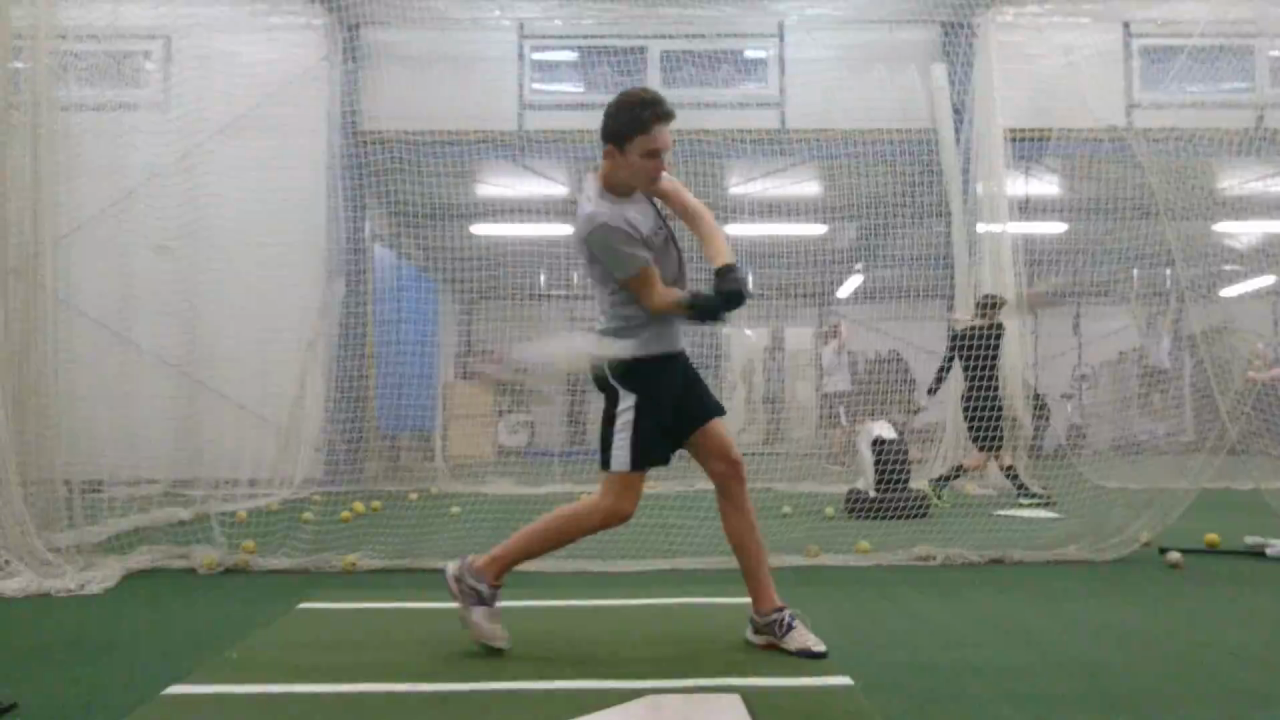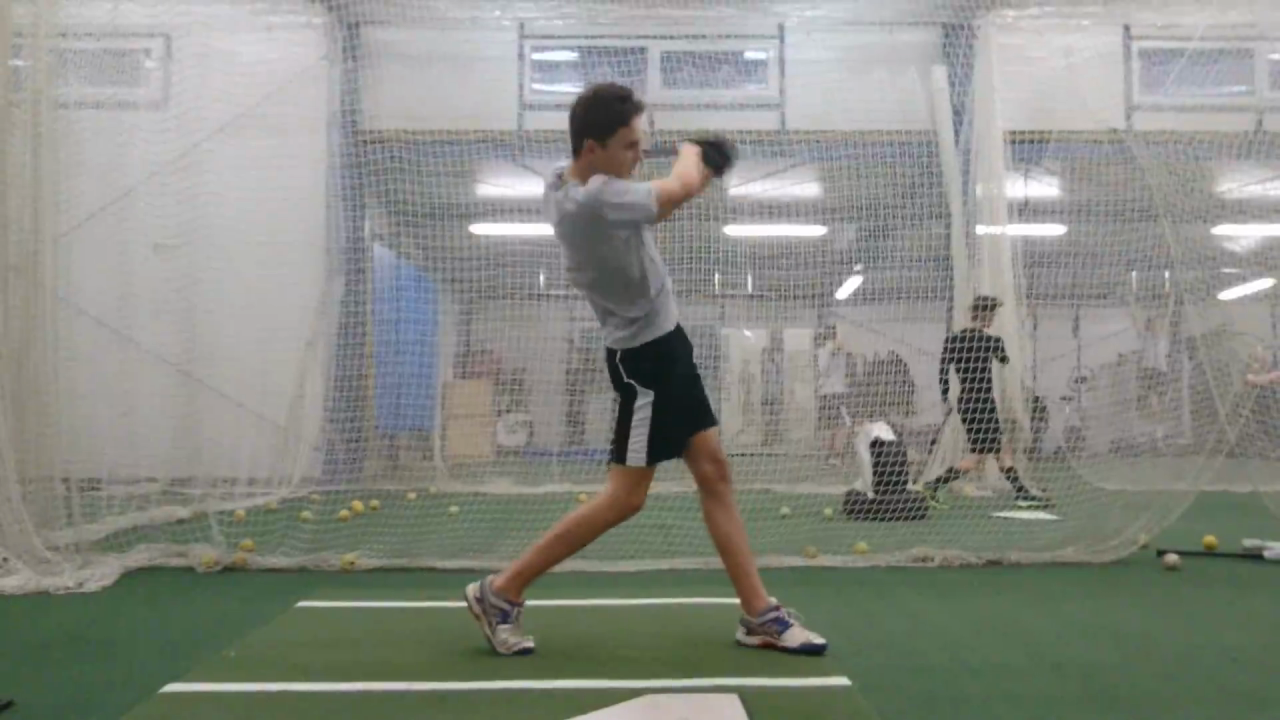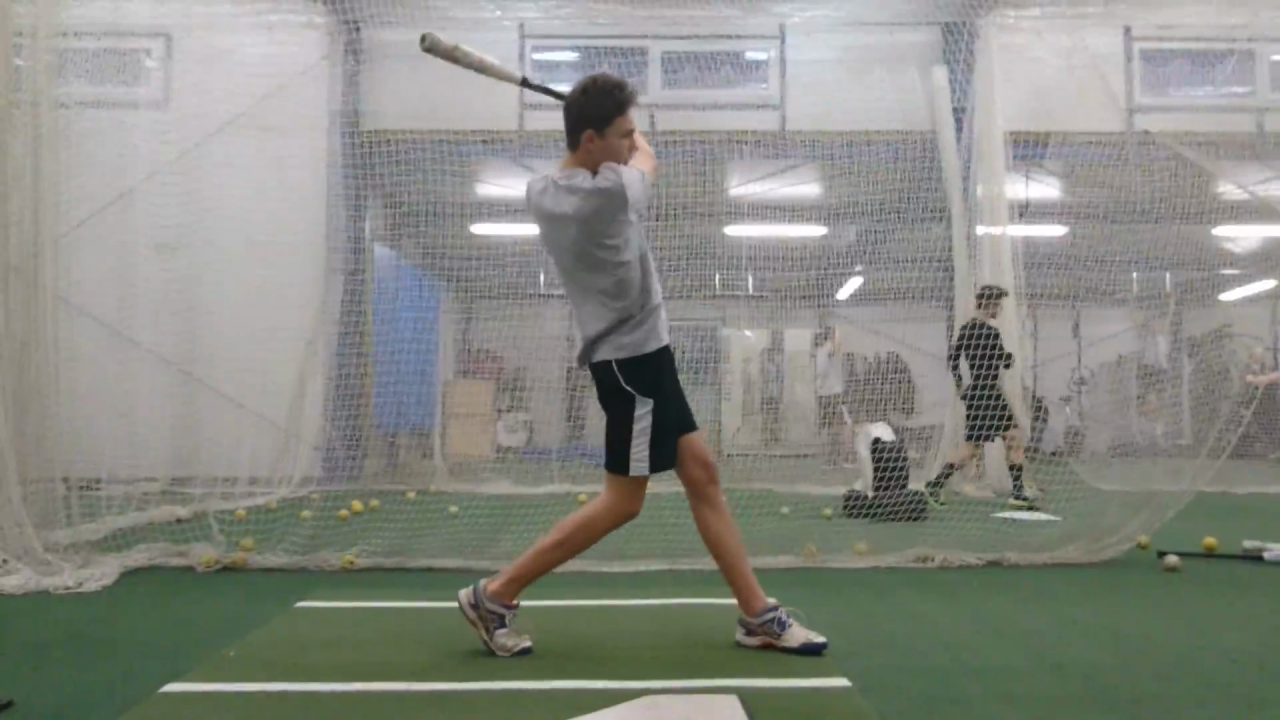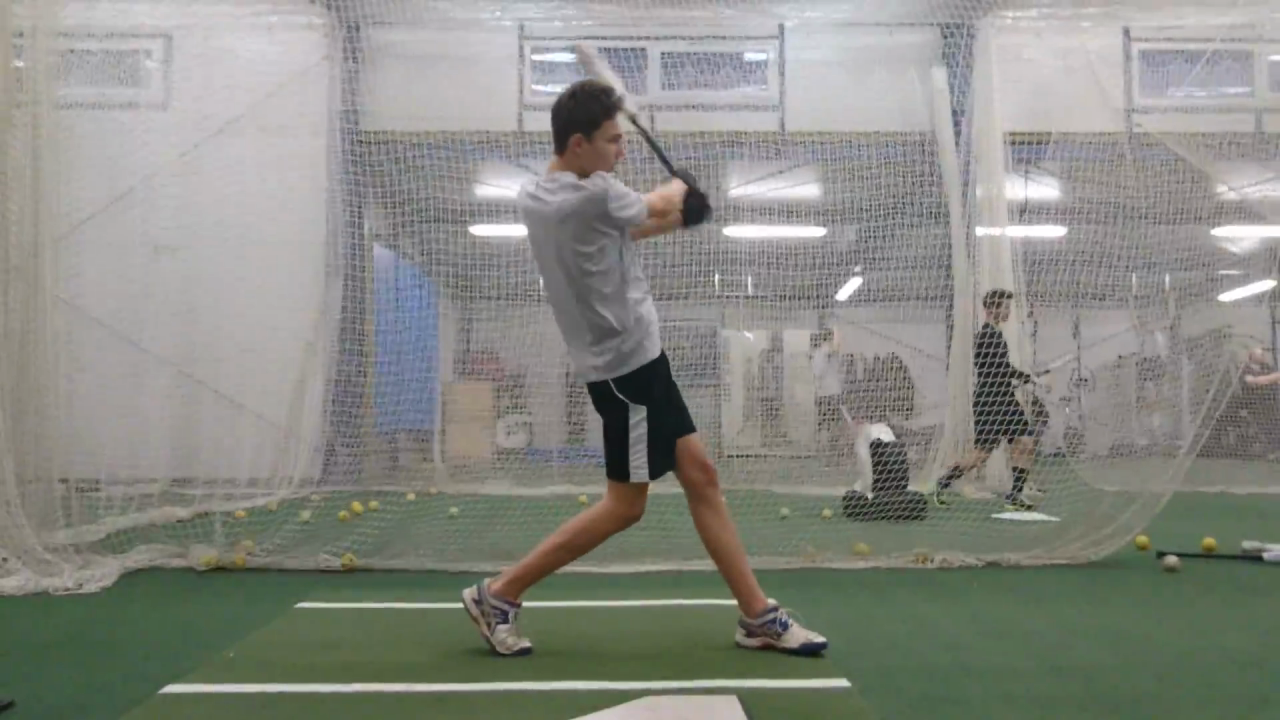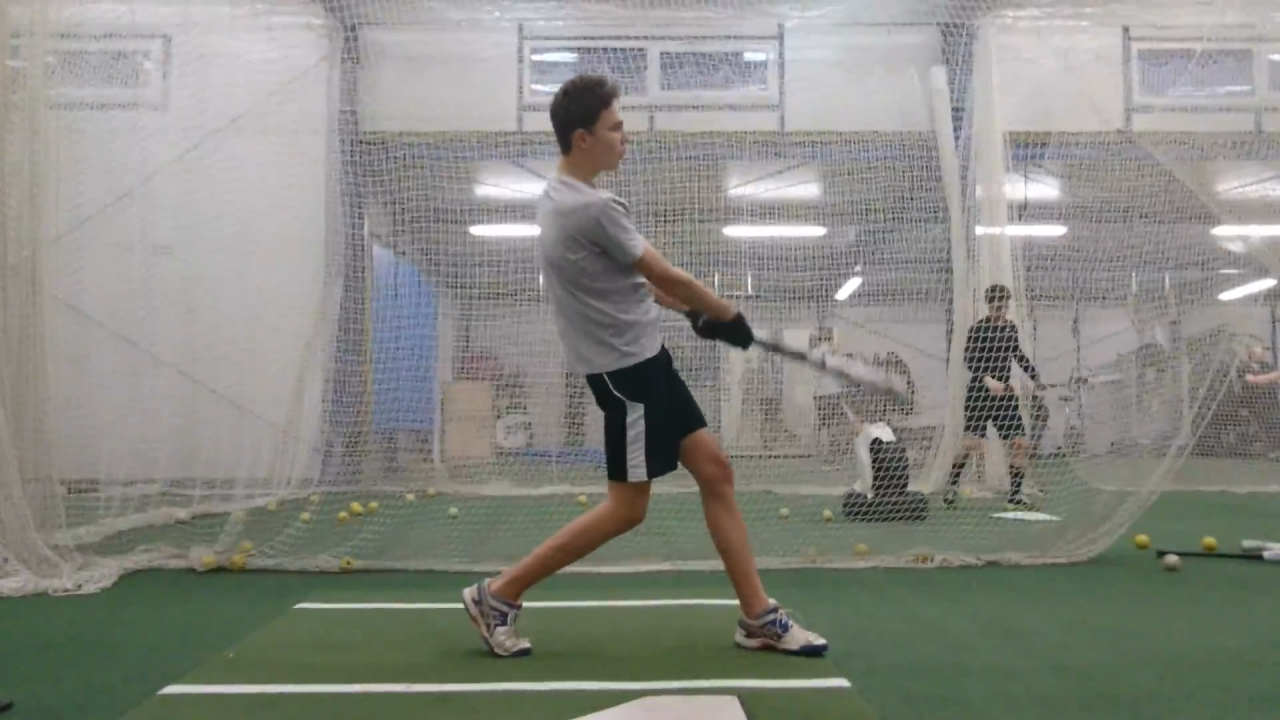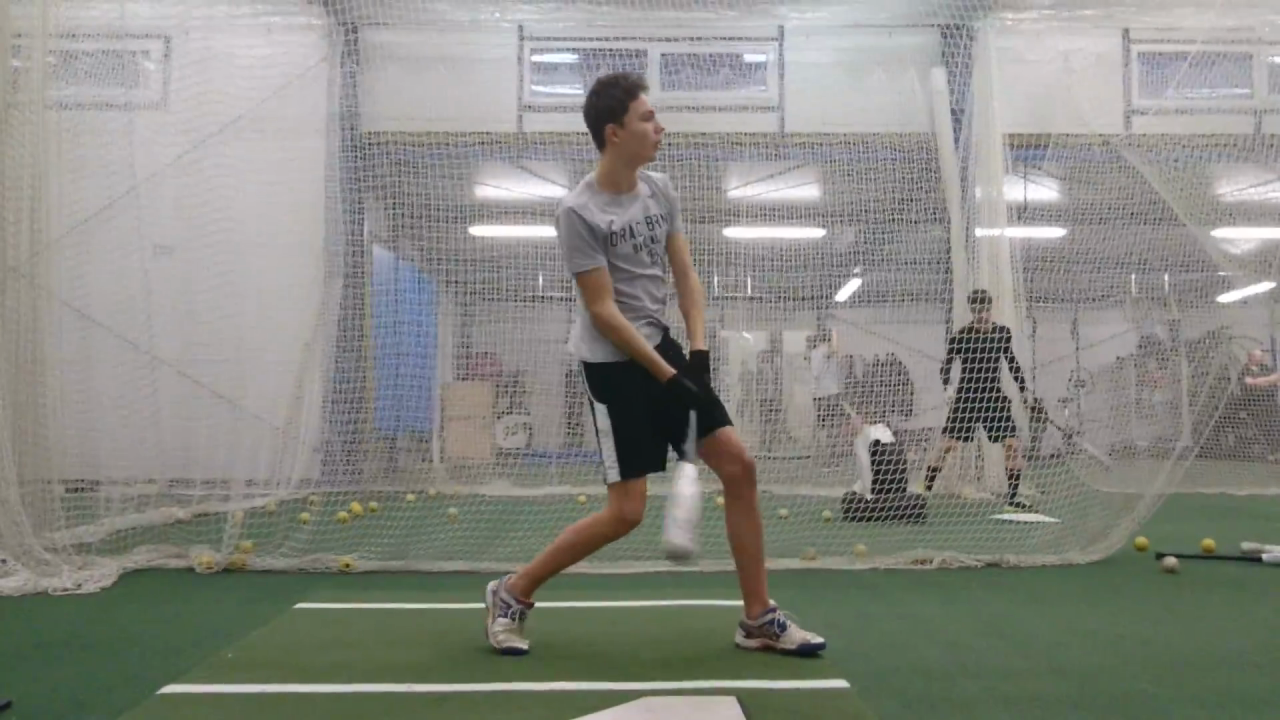
dt=0.2s
person 1, frame 1
left shoulder: (635, 177)
right shoulder: (600, 219)
left elbow: (699, 216)
right elbow: (656, 302)
left wrist: (726, 270)
right wrist: (692, 302)
left hip: (671, 355)
right hip: (634, 364)
left knee: (729, 468)
right knee: (616, 505)
left ankle: (770, 616)
right ankle: (480, 573)
person 1, frame 2
left shoulder: (565, 182)
right shoulder: (597, 201)
left elbow: (655, 204)
right elbow: (685, 187)
left wrist: (693, 163)
right wrist: (691, 151)
left hip: (661, 343)
right hip: (646, 351)
left knee: (714, 471)
right knee: (625, 495)
left ankle: (760, 615)
right ankle: (500, 592)
person 1, frame 3
left shoulder: (539, 192)
right shoulder: (611, 189)
right elbow: (647, 159)
right wrist: (634, 141)
left hip: (627, 354)
right hip: (634, 357)
left knee: (703, 474)
right knee: (622, 500)
left ankle: (758, 615)
right ankle: (494, 595)
person 1, frame 4
left shoulder: (533, 196)
right shoulder: (595, 195)
right elbow: (662, 205)
left wrist: (679, 209)
right wrist: (683, 186)
left hip: (629, 360)
right hip: (627, 365)
left knee: (701, 476)
right knee: (625, 504)
left ankle: (758, 616)
right ankle: (497, 593)
person 1, frame 5
left shoulder: (565, 195)
right shoulder: (592, 206)
right elbow: (664, 275)
left wrist: (695, 311)
right wrist: (726, 315)
left hip: (640, 357)
right hip: (625, 365)
left knee: (715, 470)
right knee: (627, 507)
left ankle: (758, 616)
right ankle: (497, 594)
person 1, frame 6
left shoulder: (660, 189)
right shoulder: (578, 212)
left elbow: (683, 272)
right elbow: (602, 310)
left wrist: (698, 349)
right wrist: (664, 374)
left hip: (666, 353)
right hip: (618, 366)
left knee: (740, 469)
right knee: (626, 512)
left ankle: (759, 617)
right ankle: (513, 591)
person 2, frame 1
left shoulder: (957, 337)
right shoulder: (997, 333)
left elbow: (945, 367)
left wrist: (930, 394)
right wrist: (981, 322)
left hip: (971, 400)
right hip: (987, 402)
left knee: (998, 449)
right knee: (984, 456)
left ankle: (1025, 492)
right ankle: (939, 482)
person 2, frame 2
left shoulder: (952, 340)
right shoulder: (992, 340)
left elbow: (943, 372)
right elbow: (1005, 360)
left wrist: (945, 398)
left hip: (966, 402)
right hip: (982, 404)
left knee: (1001, 448)
right knee: (978, 458)
left ankle: (1022, 493)
right ankle: (933, 485)
person 2, frame 3
left shoulder: (967, 328)
right shoulder: (990, 332)
left elbow: (952, 358)
right elbow: (1007, 362)
left wrist: (960, 383)
right wrist: (1009, 355)
left hip: (991, 394)
right hip: (983, 395)
left knee: (1015, 438)
right knee: (972, 447)
left ankle: (1017, 492)
right ankle: (935, 485)
person 2, frame 4
left shoulder: (991, 332)
right shoulder: (990, 334)
right elbow: (1002, 368)
left wrist: (1018, 379)
right wrist: (1030, 379)
left hip: (1004, 399)
right hip: (989, 401)
left knee: (1026, 445)
right knee: (982, 453)
left ankle: (1015, 496)
right ankle: (945, 482)
person 2, frame 5
left shoulder: (1011, 327)
right shoulder: (978, 329)
left elbow: (1017, 354)
right elbow: (969, 360)
left wrist: (1035, 377)
right wrist: (987, 379)
left hip: (1004, 394)
right hip: (980, 393)
left knee: (1020, 444)
right knee: (972, 443)
left ankle: (1015, 495)
right ankle: (952, 485)
person 2, frame 6
left shoulder: (1003, 332)
right shoulder: (961, 336)
left elbow: (1011, 360)
right elbow: (946, 364)
left wrist: (1023, 389)
right wrist: (948, 387)
left hip: (994, 396)
right hip: (967, 397)
left knee: (1013, 445)
right knee: (948, 445)
left ankle: (1013, 496)
right ankle: (925, 492)
